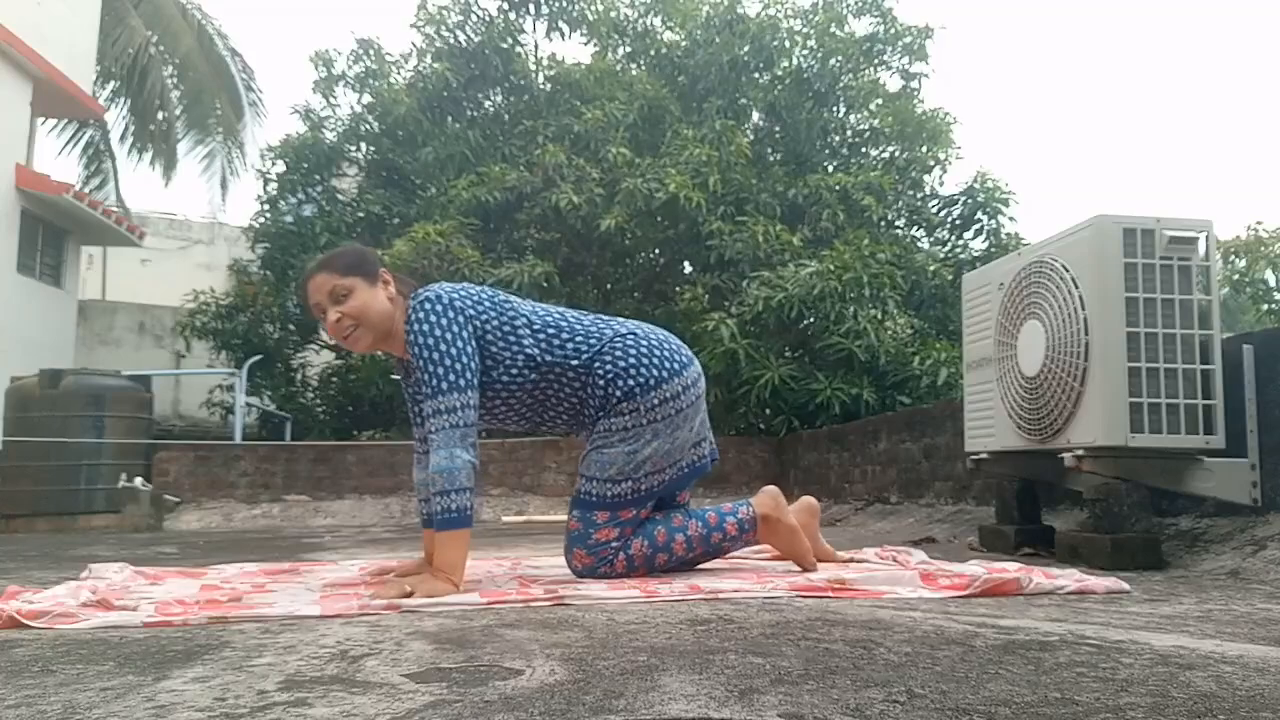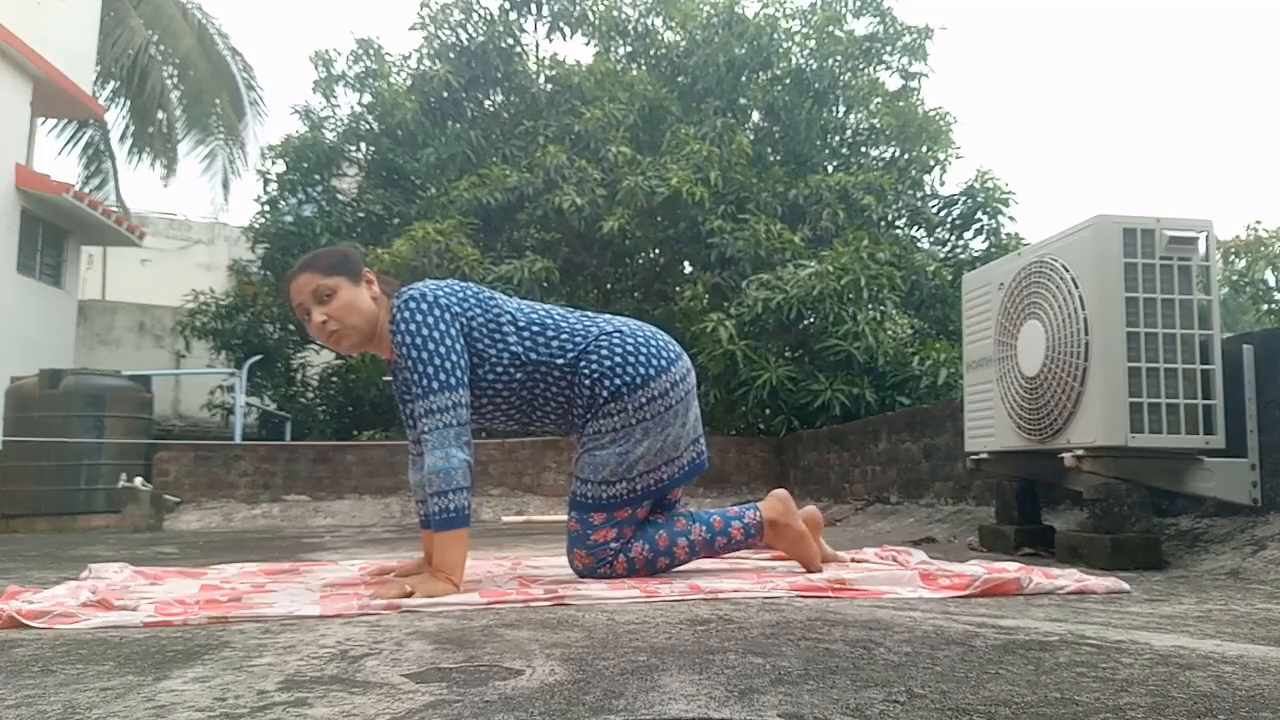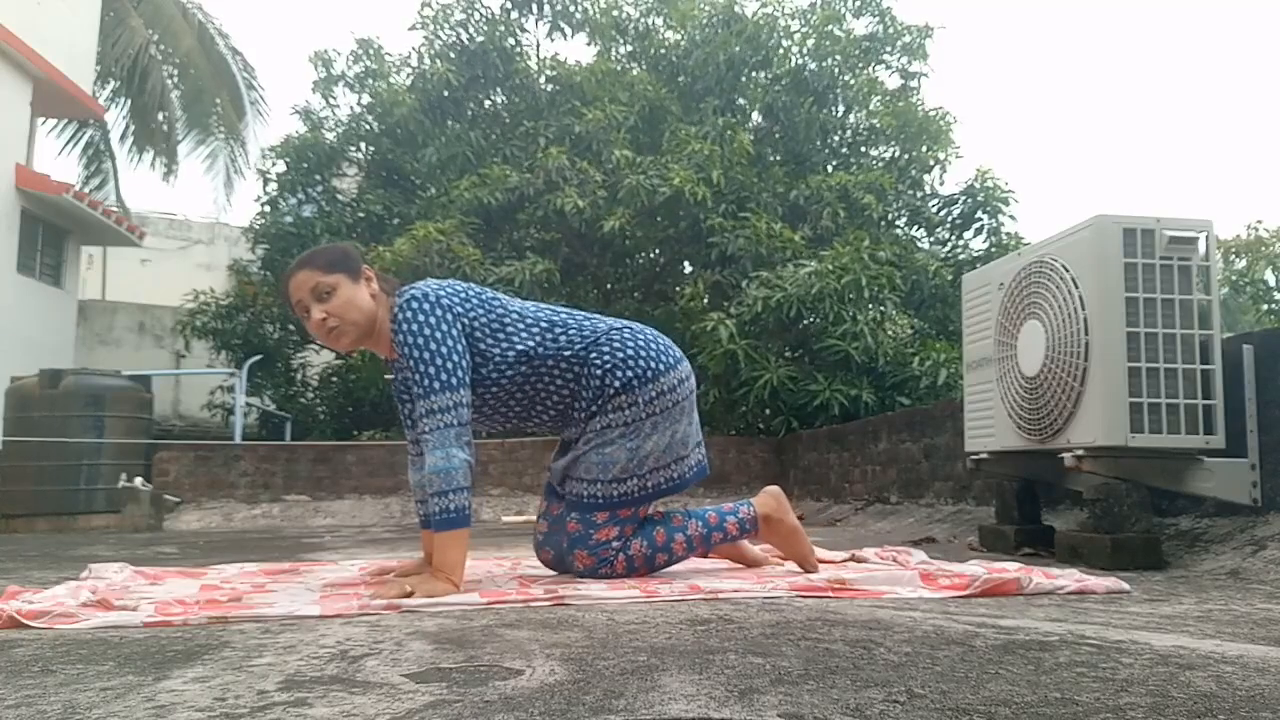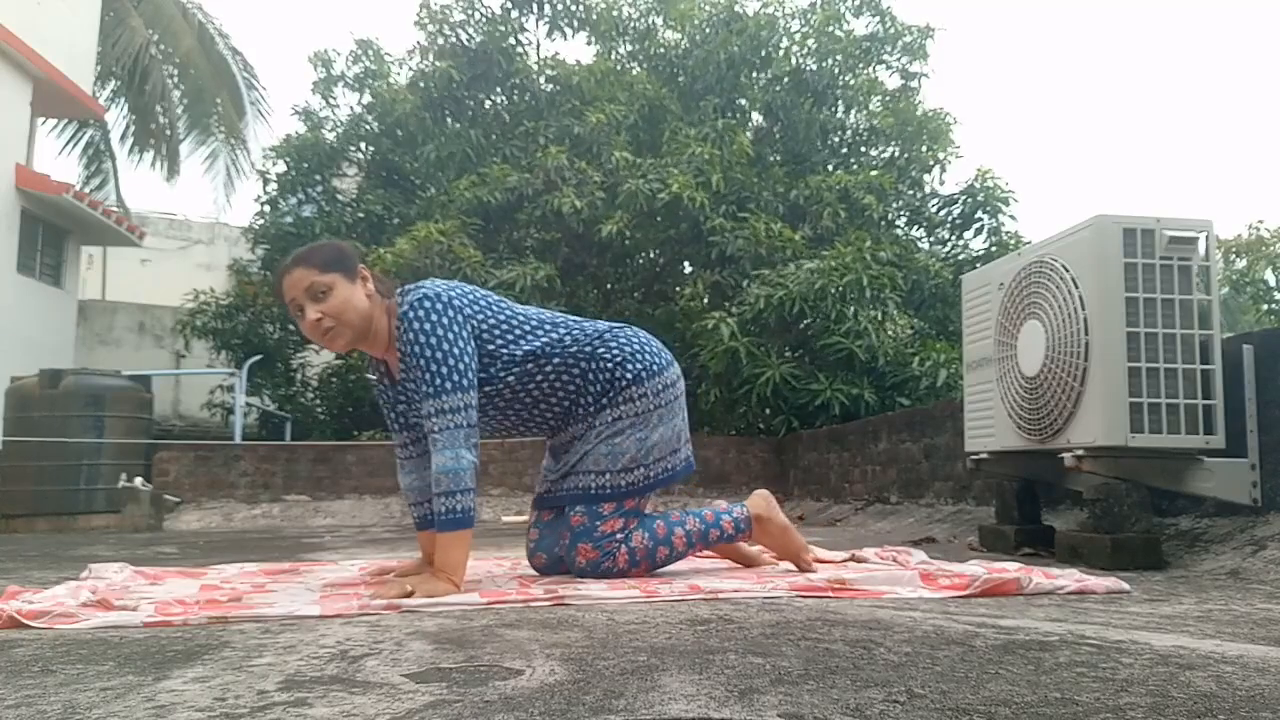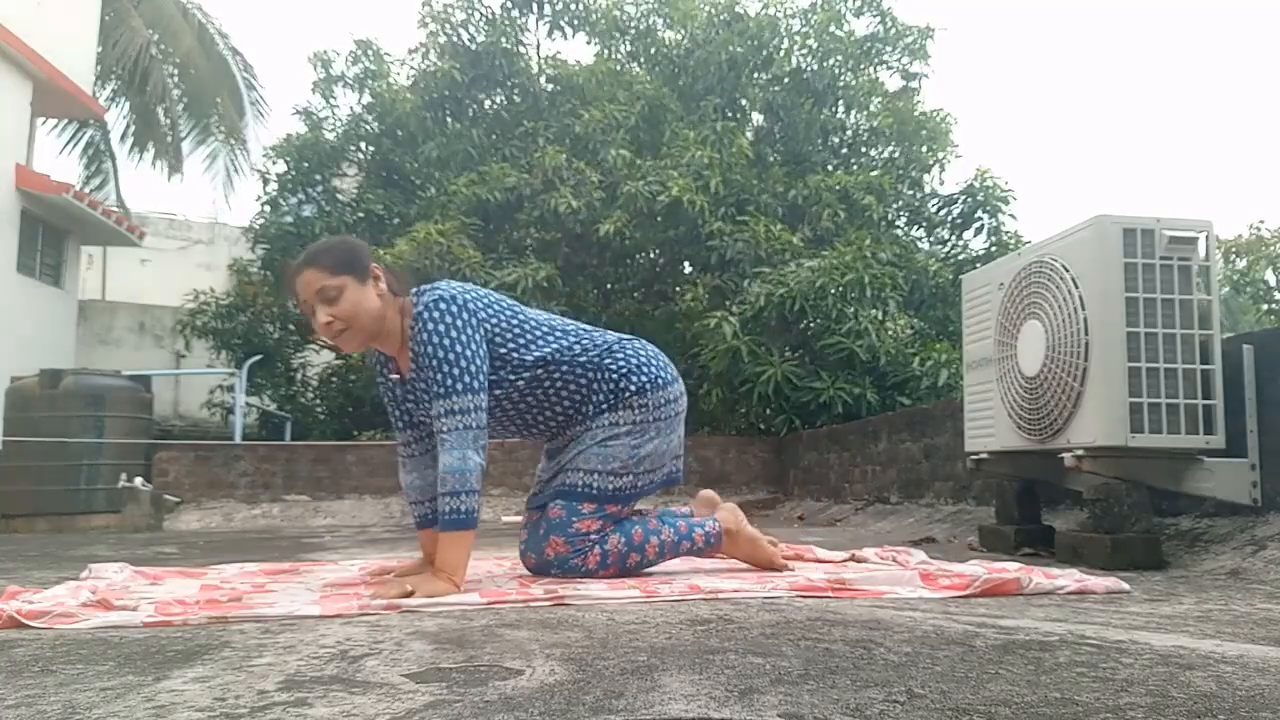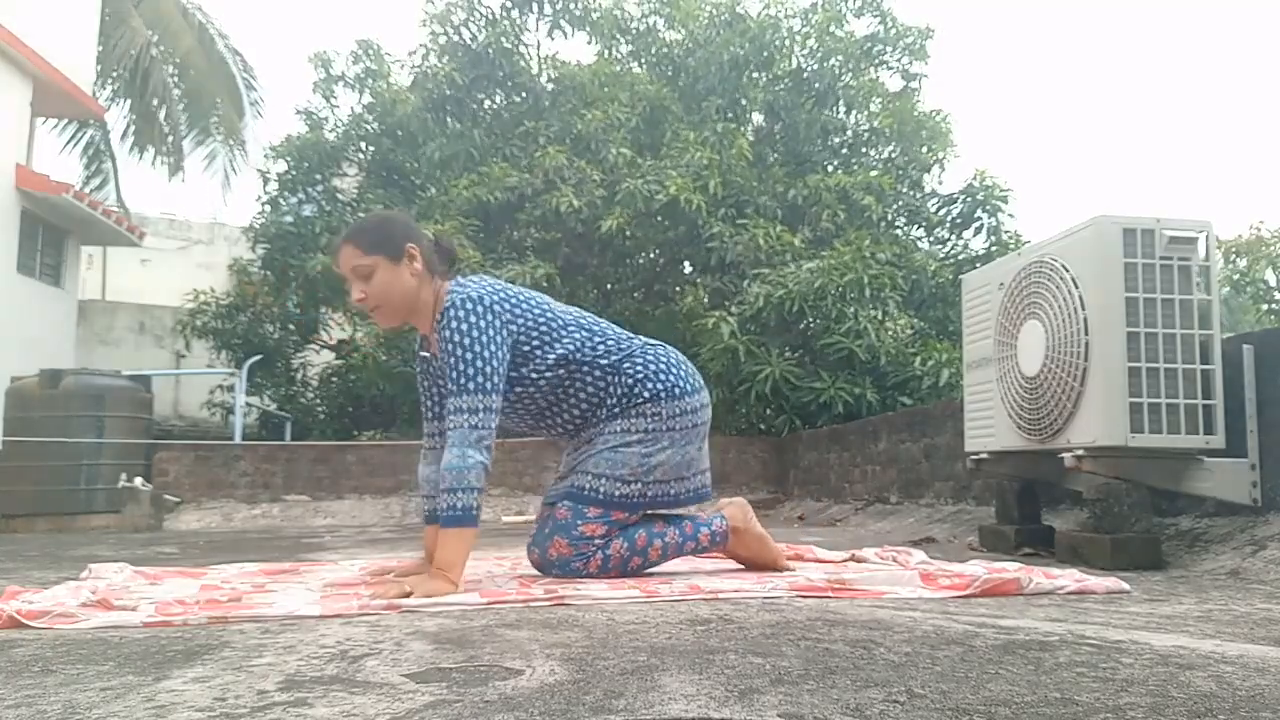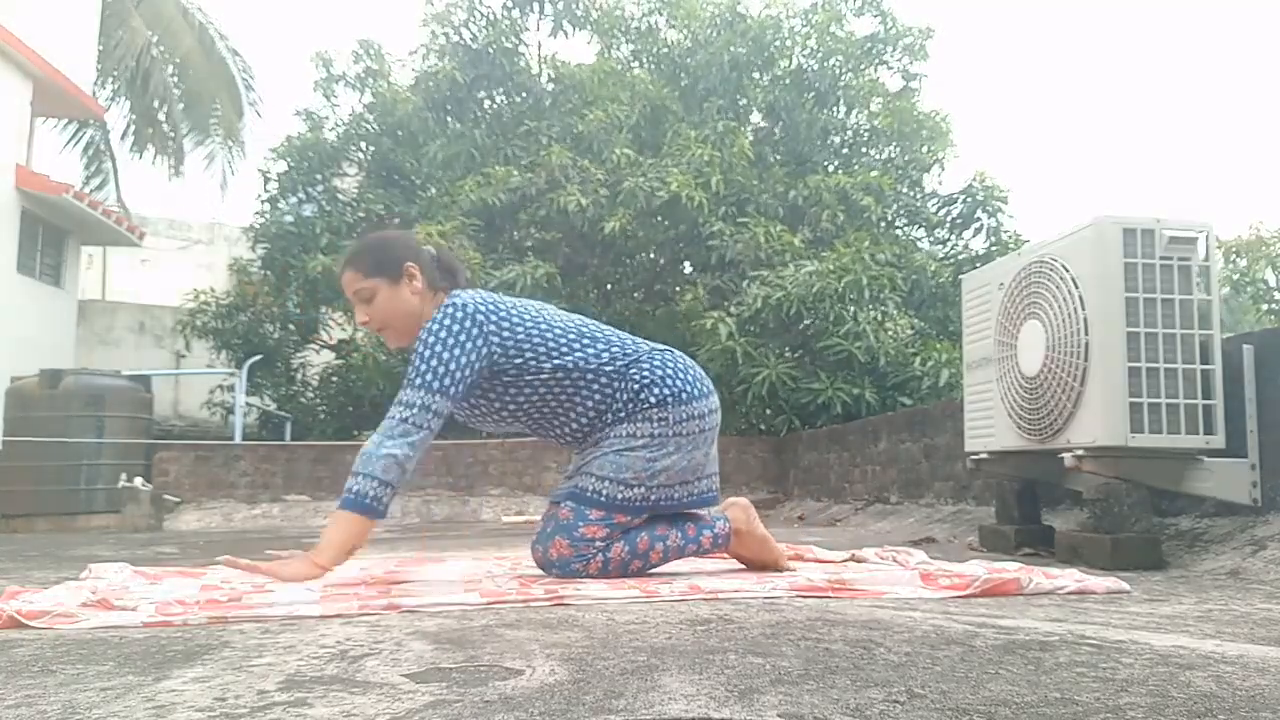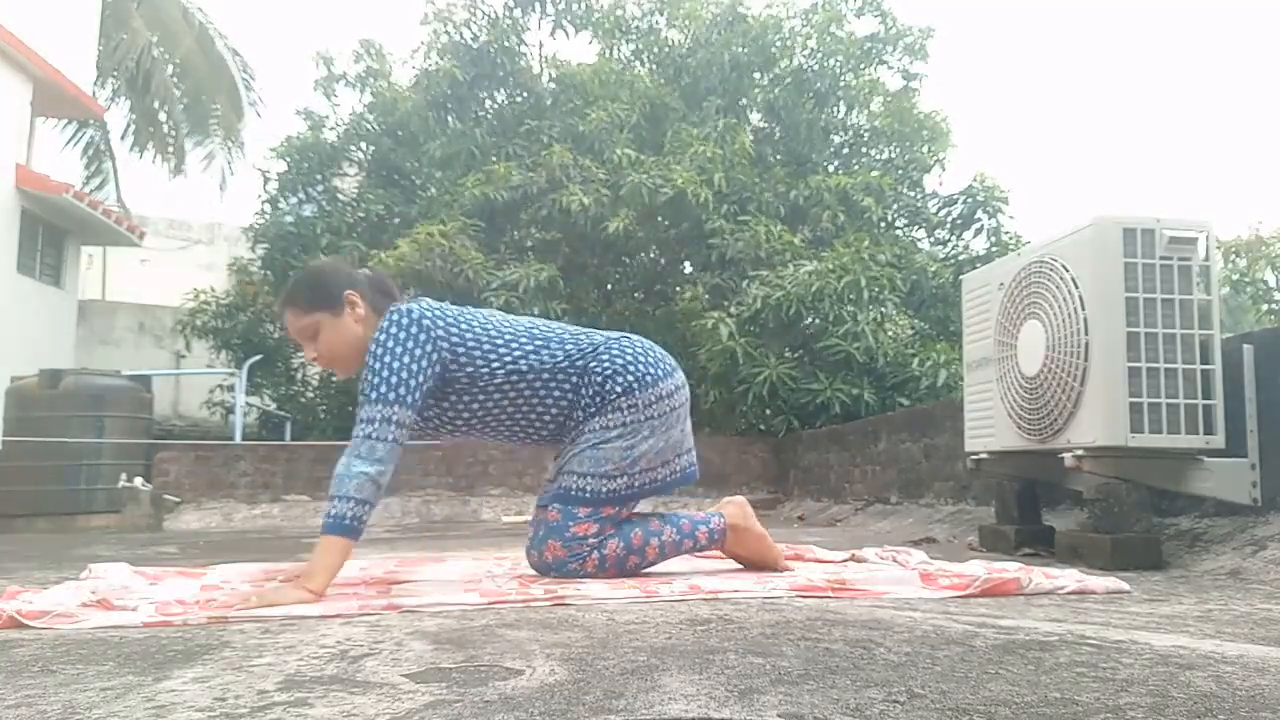
dt=0.3s
person 1, frame 1
left shoulder: (433, 310)
right shoulder: (411, 357)
left elbow: (453, 439)
right elbow: (429, 452)
left wrist: (446, 574)
right wrist: (431, 558)
left hip: (647, 381)
right hip: (648, 387)
left knee: (593, 555)
right knee: (652, 530)
left ankle: (759, 514)
right ankle: (792, 522)
person 1, frame 2
left shoulder: (416, 309)
right shoulder: (402, 359)
left elbow: (447, 439)
right elbow: (424, 453)
left wrist: (446, 575)
right wrist: (431, 558)
left hip: (634, 381)
right hip: (637, 384)
left knee: (596, 554)
right knee: (642, 524)
left ankle: (768, 516)
right ankle: (766, 523)
person 1, frame 3
left shoulder: (418, 308)
right shoulder: (401, 354)
left elbow: (447, 438)
right elbow: (425, 451)
left wrist: (446, 575)
right wrist: (431, 557)
left hip: (636, 377)
right hip: (613, 393)
left knee: (593, 554)
right knee: (554, 545)
left ankle: (755, 514)
right ankle: (716, 534)
person 1, frame 4
left shoulder: (426, 309)
right shoulder: (383, 367)
left elbow: (453, 440)
right elbow: (414, 457)
left wrist: (447, 575)
right wrist: (430, 557)
left hip: (632, 382)
right hip: (585, 413)
left knee: (593, 553)
right knee: (549, 552)
left ankle: (749, 519)
right ankle: (710, 528)
person 1, frame 5
left shoulder: (440, 310)
right shoulder: (390, 362)
left elbow: (462, 440)
right elbow: (417, 456)
left wrist: (448, 576)
right wrist: (431, 557)
left hip: (635, 391)
right hip: (584, 419)
left knee: (565, 552)
right knee: (538, 553)
left ankle: (721, 530)
right ankle: (695, 517)
person 1, frame 6
left shoulder: (469, 305)
right shoulder: (430, 343)
left elbow: (469, 441)
right elbow: (439, 444)
left wrist: (445, 573)
right wrist: (431, 559)
left hip: (658, 402)
right hip: (616, 420)
left knee: (564, 554)
right knee: (548, 552)
left ankle: (727, 530)
right ankle: (713, 523)
person 1, frame 7
left shoulder: (458, 317)
right shoulder: (444, 339)
left elbow: (402, 436)
right elbow: (403, 438)
left wrist: (319, 560)
right wrist: (334, 547)
left hip: (665, 402)
right hip: (632, 415)
left knee: (563, 553)
right knee: (562, 544)
left ankle: (725, 530)
right ankle: (717, 520)
person 1, frame 8
left shoulder: (403, 327)
right shoulder: (386, 366)
left elbow: (371, 456)
right elbow: (367, 457)
left wrist: (312, 583)
right wrist: (317, 567)
left hip: (633, 389)
right hip: (609, 404)
left knee: (562, 553)
right knee: (554, 547)
left ankle: (724, 525)
right ankle: (718, 524)
